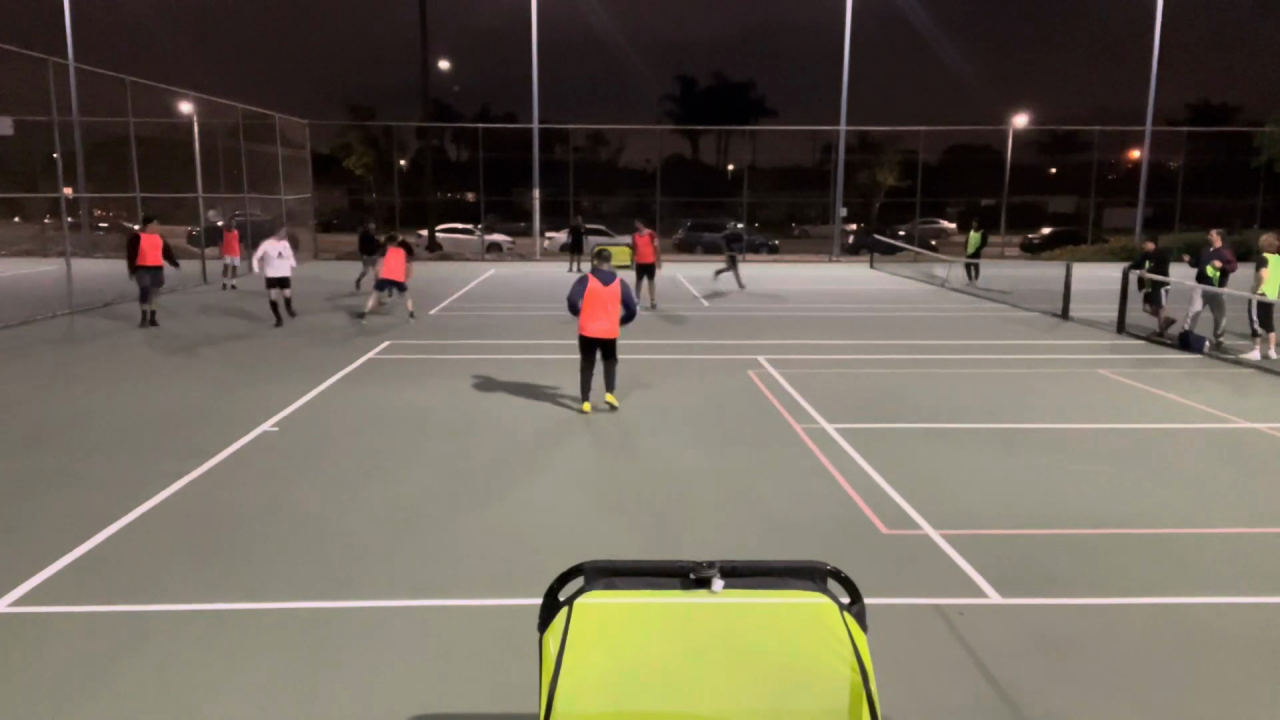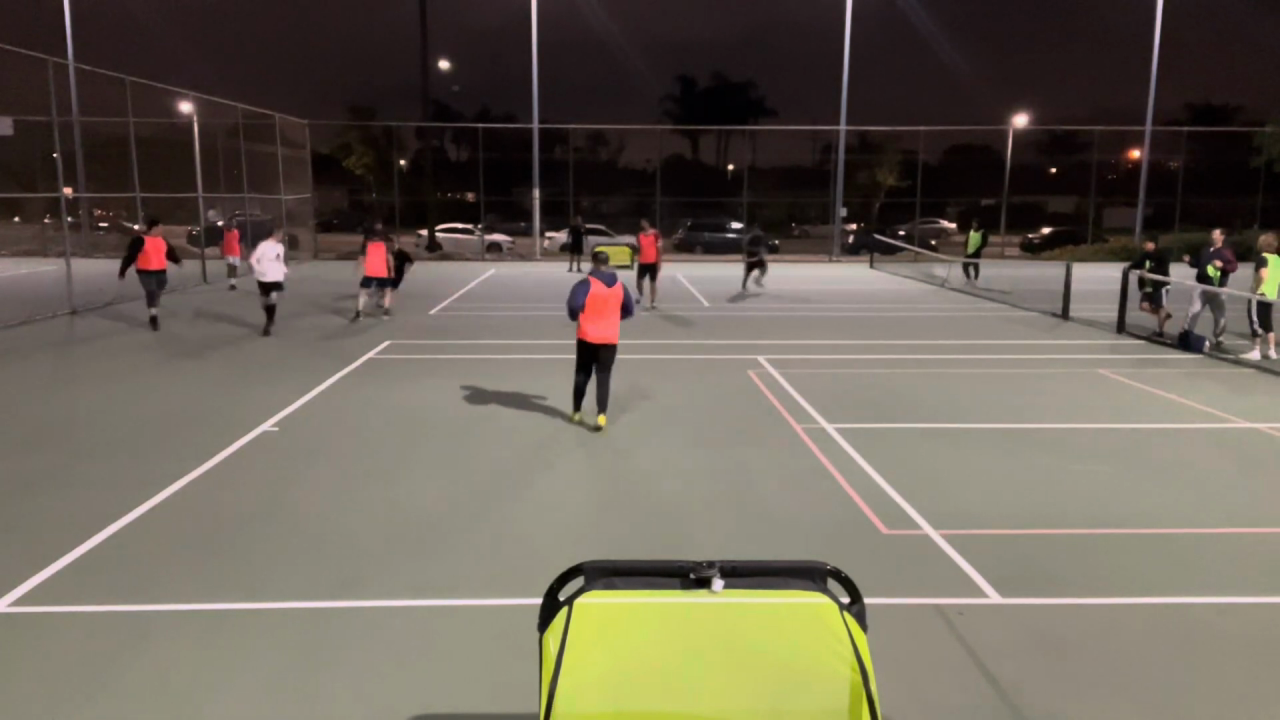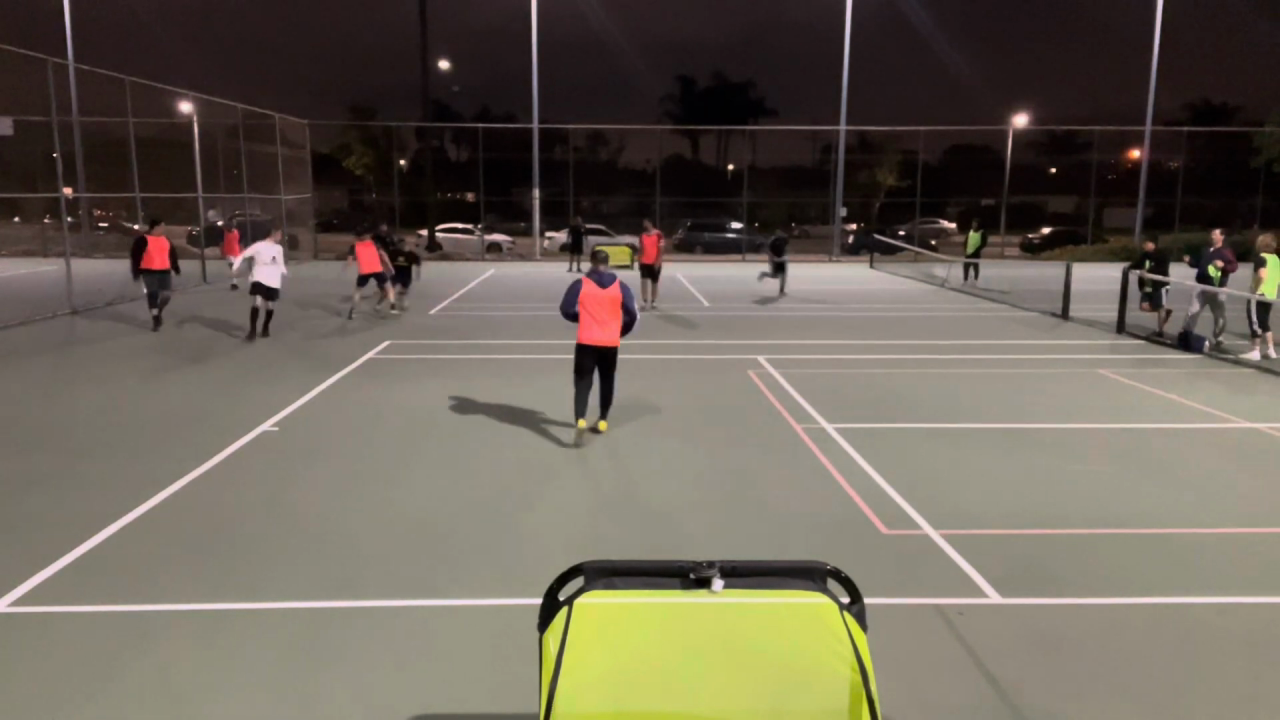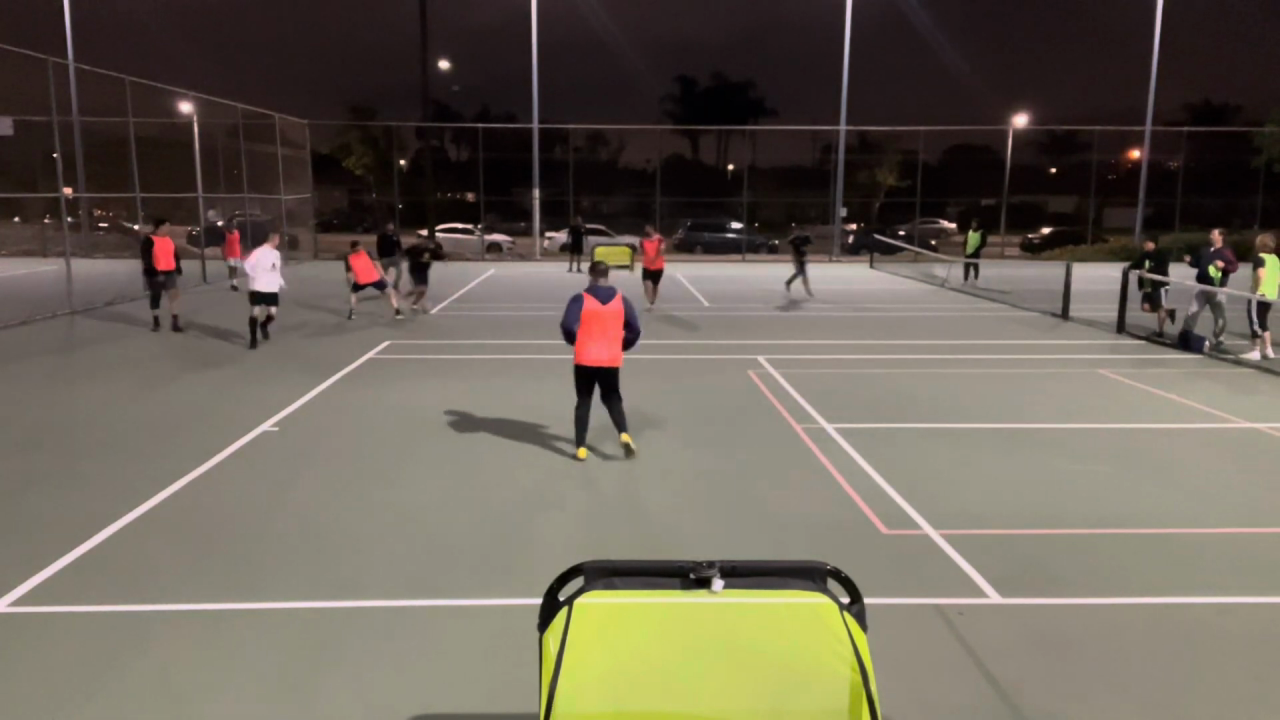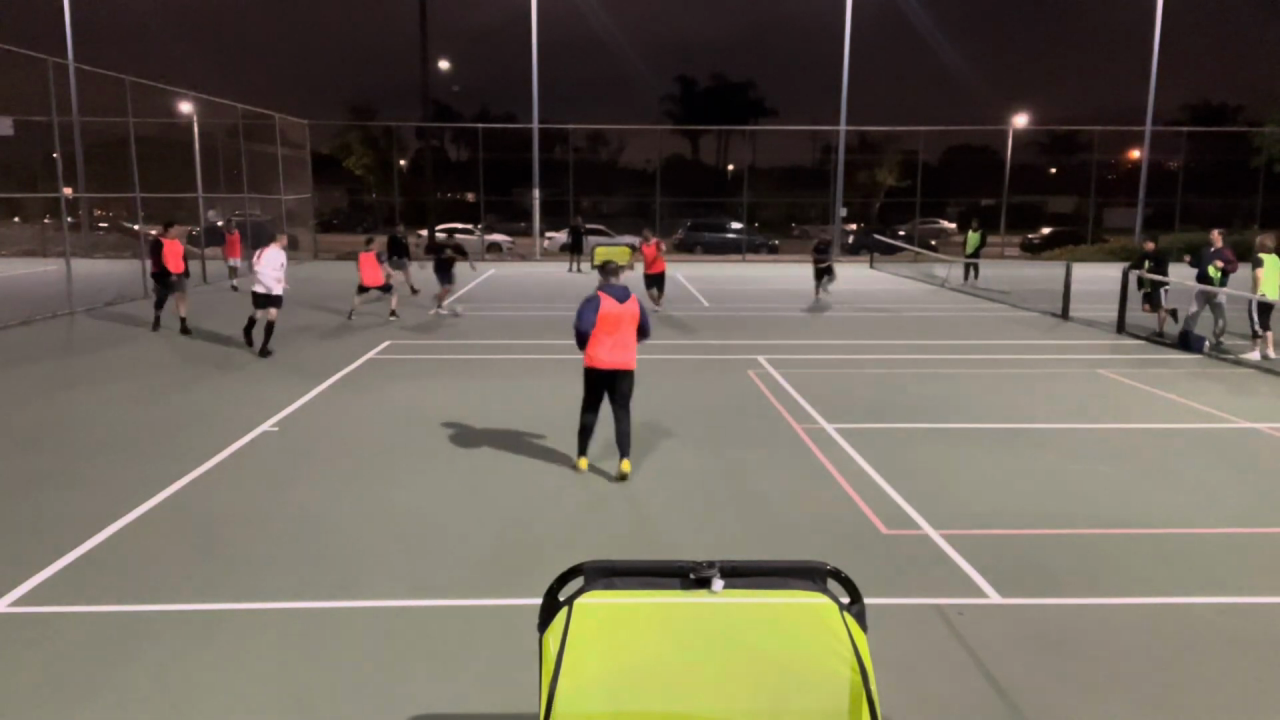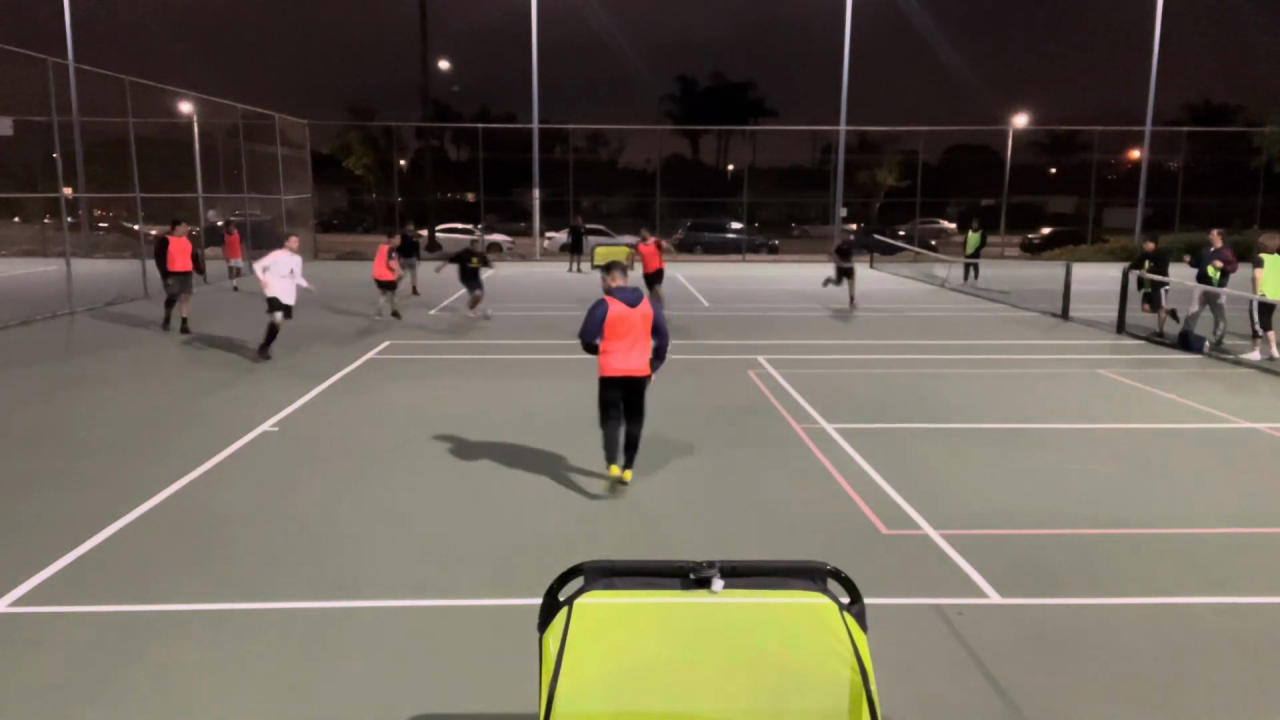
dt=0.2s
person 1, frame 1
left shoulder: (585, 280)
right shoulder: (620, 283)
left elbow: (572, 301)
right elbow: (632, 309)
left wrist: (577, 313)
right wrist: (622, 321)
left hip: (587, 332)
right hip: (610, 333)
left knee: (587, 366)
right knee: (610, 362)
left ankle: (586, 403)
right ankle: (610, 394)
person 1, frame 2
left shoulder: (585, 284)
right shoulder: (620, 286)
left elbow: (573, 306)
right elbow: (628, 311)
left wrist: (576, 317)
left hip: (587, 337)
right hip: (610, 339)
left knee: (582, 375)
right knee: (603, 377)
left ankle: (576, 412)
right ankle: (601, 415)
person 1, frame 3
left shoulder: (580, 284)
right shoulder: (620, 287)
left elbow: (566, 309)
right elbow: (632, 315)
right wrist: (620, 333)
left hip: (586, 342)
right hip: (610, 343)
left knee: (583, 382)
right knee: (607, 382)
left ankle: (580, 422)
right ankle: (603, 421)
person 1, frame 4
left shoulder: (580, 300)
right shoulder: (622, 301)
left elbow: (567, 327)
right elbow: (635, 332)
left wrist: (574, 343)
right wrist: (621, 347)
left hip: (584, 360)
right hip: (611, 361)
left knee: (583, 402)
right knee: (613, 400)
left ankle: (581, 448)
right ankle: (624, 436)
person 1, frame 5
left shoulder: (594, 301)
right shoulder: (635, 302)
left elbow: (582, 329)
right elbow: (644, 333)
left wrist: (585, 346)
left hip: (597, 365)
right hip: (625, 366)
left knee: (589, 411)
right knee: (622, 413)
left ankle: (581, 458)
right ankle: (625, 461)
person 1, frame 6
left shoulder: (602, 306)
right shoulder: (648, 304)
left elbow: (586, 339)
right elbow: (662, 337)
left wrist: (599, 351)
right wrist: (653, 365)
left hip: (611, 373)
right hip: (640, 372)
left knee: (611, 421)
right knee: (634, 421)
left ankle: (613, 467)
right ankle: (627, 469)
